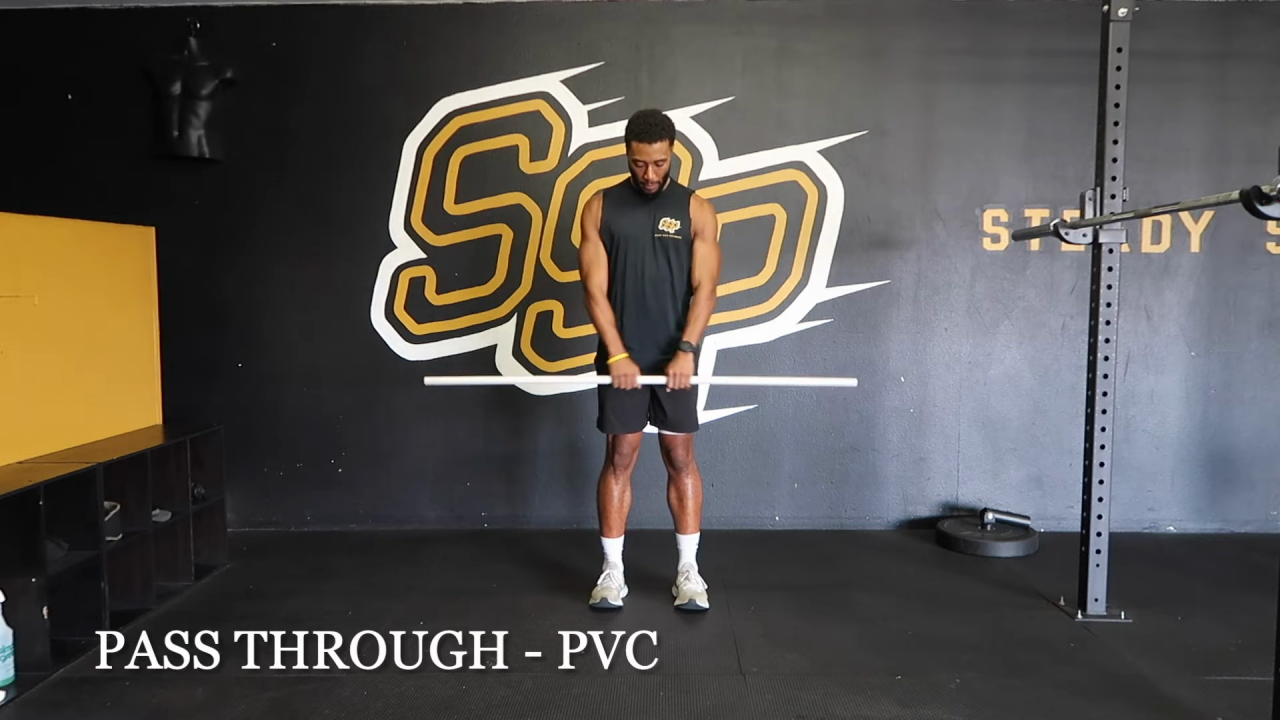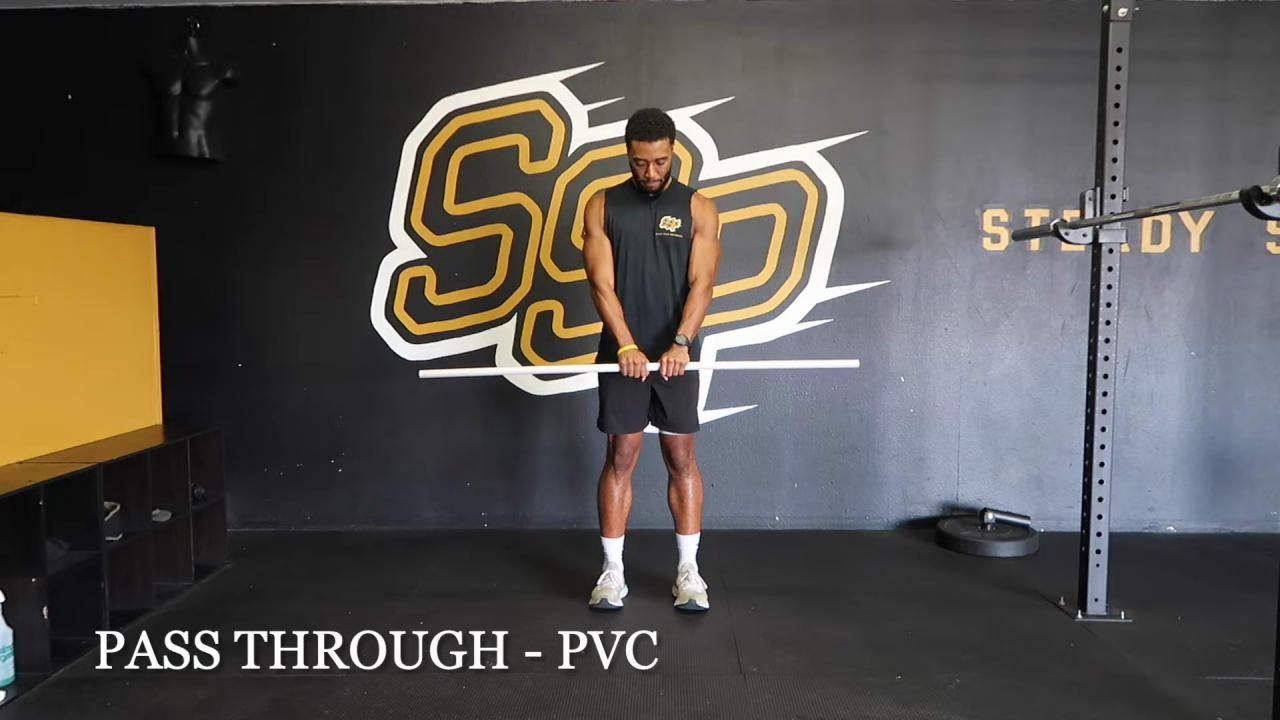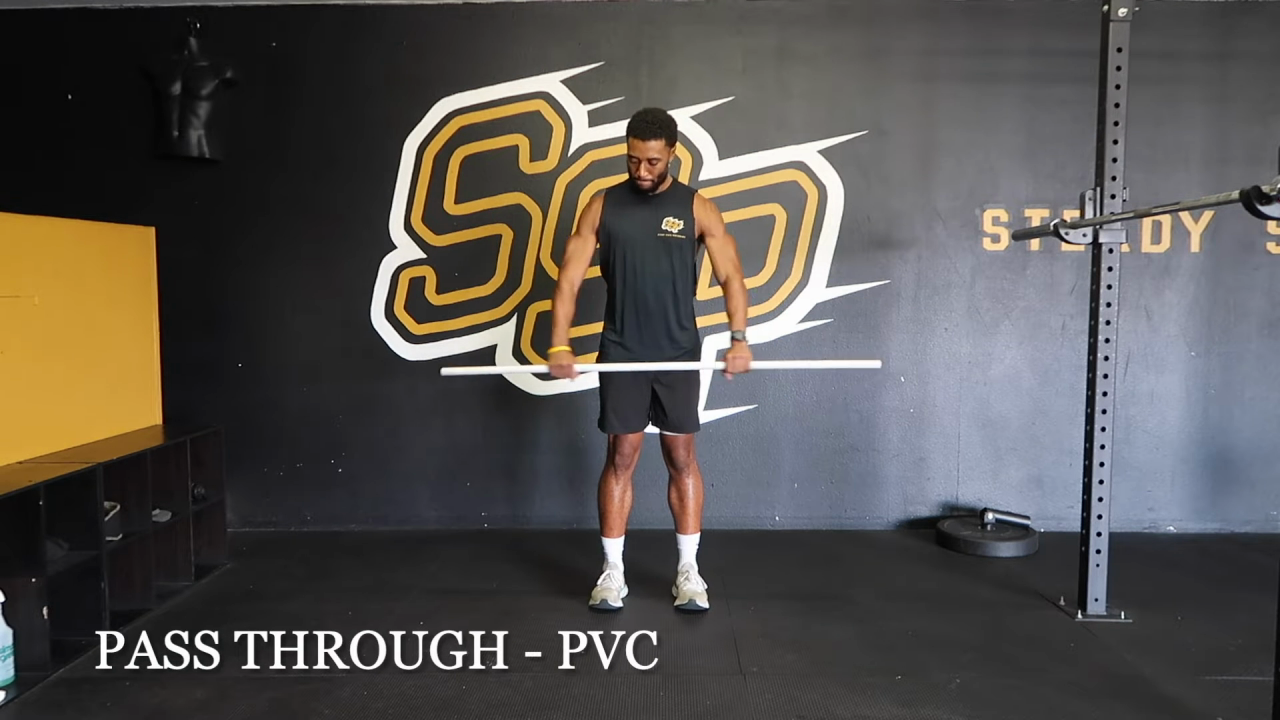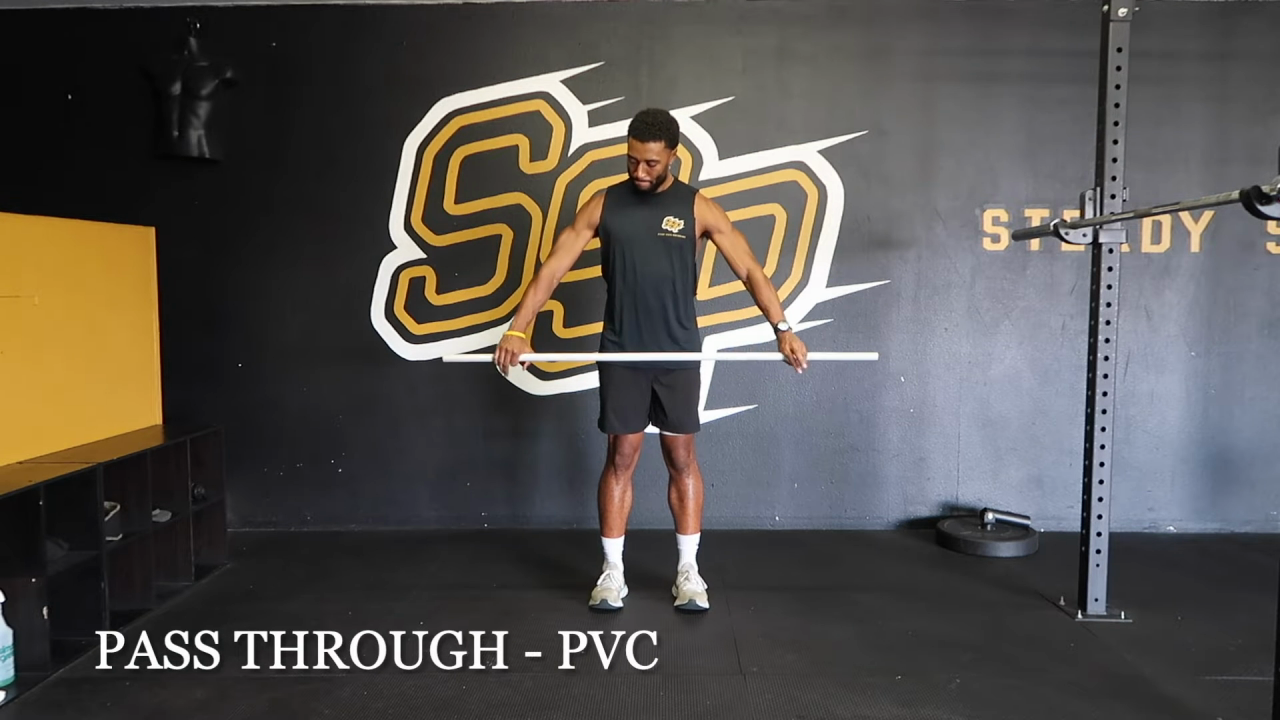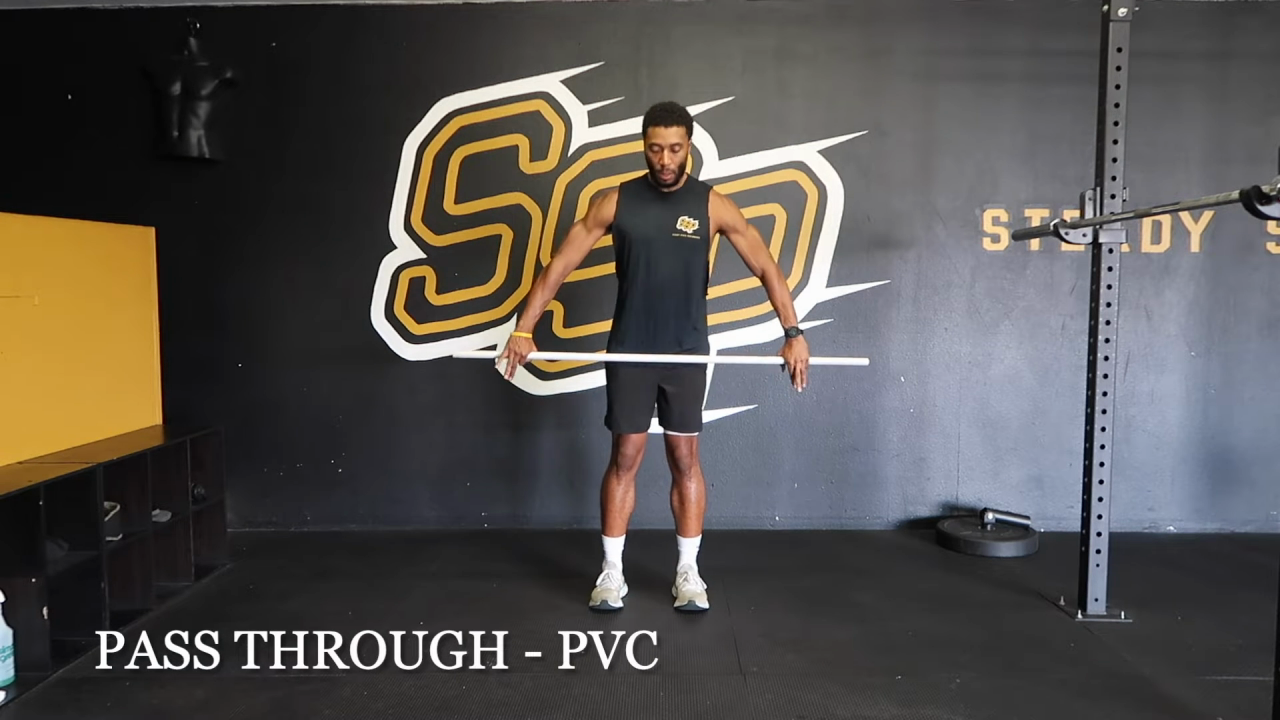
dt=0.5s
person 1, frame 1
left shoulder: (696, 209)
right shoulder: (601, 207)
left elbow: (705, 287)
right elbow: (595, 289)
left wrist: (687, 350)
right wrist: (615, 354)
left hip: (675, 357)
right hip: (622, 358)
left knee: (681, 458)
right knee: (619, 458)
left ankle: (688, 570)
right ankle: (612, 571)
person 1, frame 2
left shoulder: (698, 207)
right shoulder: (602, 206)
left elbow: (701, 284)
right elbow: (602, 284)
left wrist: (680, 343)
right wrist: (627, 347)
left hip: (676, 353)
right hip: (622, 353)
left knee: (681, 458)
right knee: (620, 458)
left ankle: (688, 570)
right ankle: (612, 571)
person 1, frame 3
left shoulder: (698, 208)
right shoulder: (602, 206)
left elbow: (731, 276)
right elbow: (570, 278)
left wrist: (738, 338)
right wrist: (560, 343)
left hip: (679, 354)
right hip: (620, 356)
left knee: (682, 458)
right knee: (620, 458)
left ankle: (688, 571)
right ankle: (612, 571)
person 1, frame 4
left shoulder: (698, 207)
right shoulder: (603, 203)
left elbow: (749, 270)
right elbow: (553, 268)
left wrist: (782, 330)
right wrist: (517, 329)
left hip: (678, 354)
right hip: (621, 354)
left knee: (682, 457)
right knee: (620, 457)
left ankle: (688, 570)
right ankle: (612, 571)
person 1, frame 5
left shoulder: (713, 205)
right shoulder: (616, 201)
left elbow: (766, 268)
right elbow: (560, 265)
left wrist: (794, 333)
right wrist: (524, 329)
left hip: (686, 353)
right hip: (630, 353)
left knee: (685, 460)
right knee: (624, 458)
left ankle: (688, 572)
right ankle: (612, 572)
